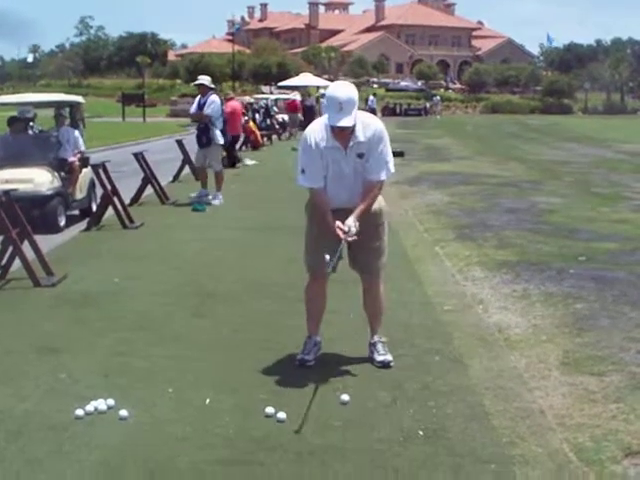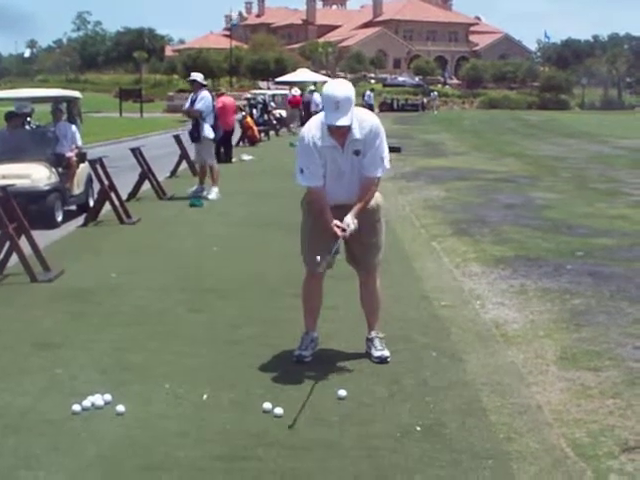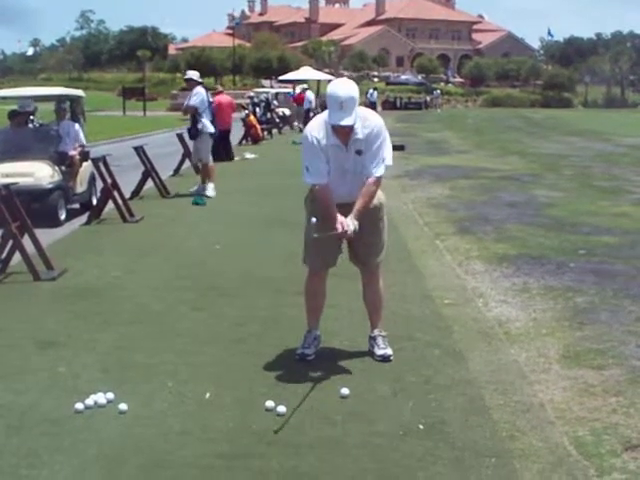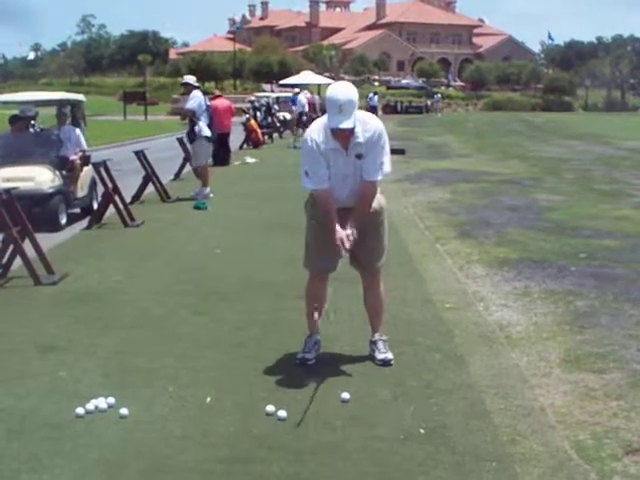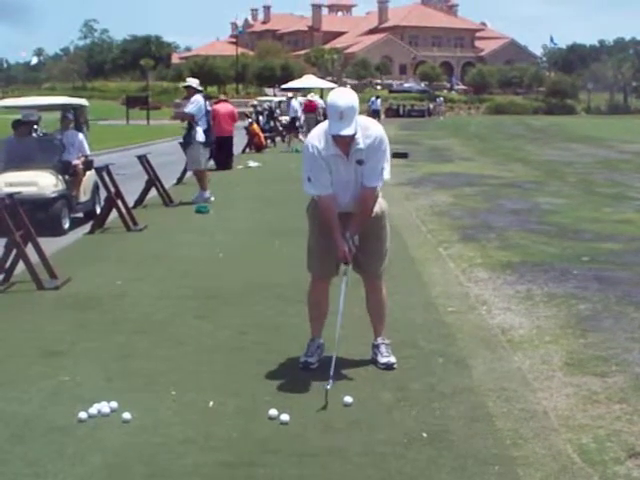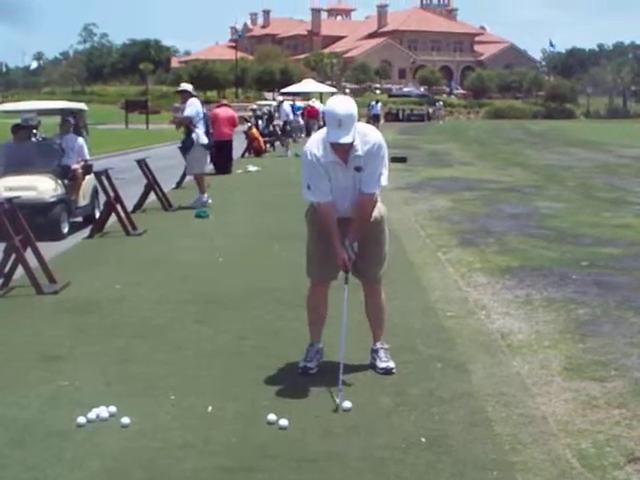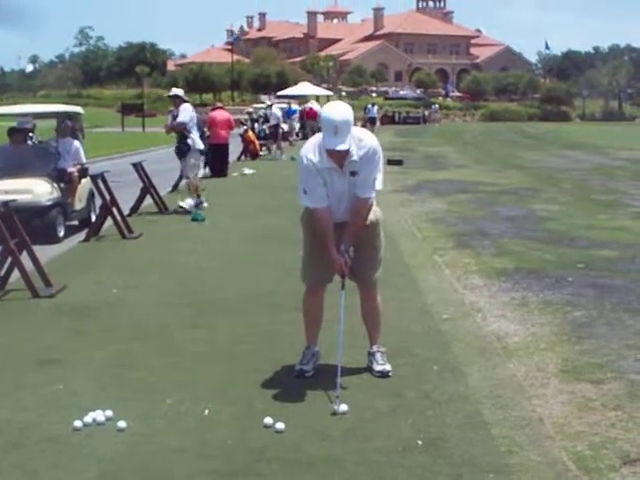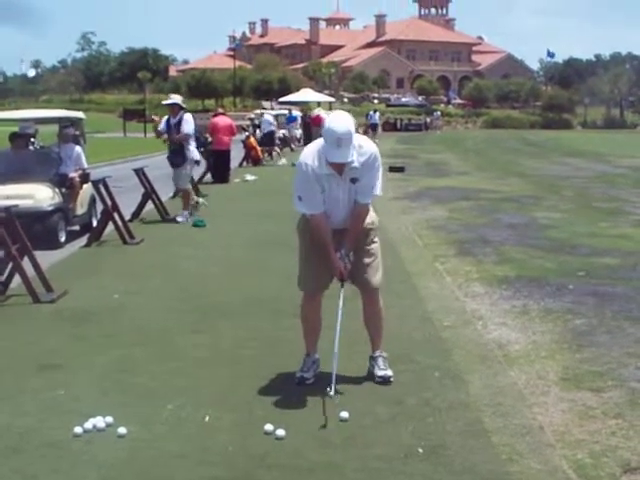
dt=0.3s
person 1, frame 1
left shoulder: (374, 129)
right shoulder: (312, 136)
left elbow: (376, 182)
right elbow: (315, 189)
left wrist: (355, 217)
right wrist: (331, 223)
left hip: (366, 209)
right hip: (325, 210)
left knee: (372, 277)
right knee: (317, 276)
left ankle: (376, 340)
right ankle: (312, 339)
person 1, frame 2
left shoulder: (370, 126)
right shoulder: (309, 134)
left elbow: (374, 176)
right elbow: (313, 187)
left wrist: (353, 215)
right wrist: (330, 222)
left hip: (362, 205)
right hip: (321, 207)
left knee: (368, 271)
right knee: (314, 272)
left ankle: (373, 335)
right ankle: (309, 335)
person 1, frame 3
left shoulder: (374, 125)
right shoulder: (313, 133)
left elbow: (374, 177)
right elbow: (320, 185)
left wrist: (354, 216)
right wrist: (335, 217)
left hip: (365, 203)
right hip: (325, 204)
left knee: (371, 270)
right knee: (317, 270)
left ankle: (376, 334)
right ankle: (312, 333)
person 1, frame 4
left shoulder: (374, 129)
right shoulder: (313, 137)
left elbow: (370, 184)
right elbow: (321, 190)
left wrist: (353, 225)
right wrist: (335, 228)
left hip: (365, 207)
right hip: (325, 208)
left knee: (372, 274)
right knee: (318, 274)
left ankle: (377, 338)
right ankle: (313, 337)
person 1, frame 5
left shoulder: (375, 135)
right shoulder: (315, 143)
left elbow: (370, 190)
right elbow: (324, 197)
left wrist: (354, 232)
right wrist: (338, 238)
left hip: (367, 211)
right hip: (327, 212)
left knee: (374, 278)
right knee: (320, 278)
left ankle: (380, 342)
right ankle: (315, 341)
person 1, frame 6
left shoulder: (373, 141)
right shoulder: (314, 150)
left elbow: (368, 196)
right elbow: (324, 204)
left wrist: (352, 239)
right wrist: (337, 246)
left hip: (366, 216)
right hip: (326, 217)
left knee: (373, 282)
right knee: (319, 282)
left ankle: (379, 346)
right ankle: (314, 346)
person 1, frame 7
left shoulder: (369, 145)
right shoulder: (309, 155)
left elbow: (363, 200)
right elbow: (320, 209)
left wrist: (348, 244)
right wrist: (332, 252)
left hip: (362, 219)
right hip: (321, 220)
left knee: (369, 285)
right knee: (314, 286)
left ankle: (375, 349)
right ankle: (311, 350)
person 1, frame 8
left shoulder: (369, 152)
right shoulder: (308, 161)
left elbow: (363, 205)
right elbow: (316, 214)
left wrist: (347, 248)
right wrist: (332, 256)
left hip: (359, 225)
right hip: (318, 228)
left knee: (371, 289)
right knee: (311, 292)
left ankle: (377, 355)
right ankle: (311, 357)
person 2, frame 1
left shoulder: (213, 99)
right shoulder: (199, 98)
left elbow: (206, 118)
right elbow: (192, 115)
left wrist: (197, 115)
right wrist: (201, 114)
left hip: (213, 138)
right hip: (203, 137)
left knee: (217, 167)
right knee: (200, 165)
left ankle: (218, 195)
right ankle: (204, 191)
person 2, frame 2
left shoulder: (204, 95)
right shoulder: (193, 96)
left elbow: (196, 113)
right elbow: (186, 111)
left wrist: (189, 111)
right wrist: (191, 111)
left hip: (206, 132)
right hip: (198, 133)
left knee: (210, 161)
right knee: (201, 162)
left ankle: (215, 189)
right ankle: (201, 186)
person 2, frame 3
left shoulder: (199, 91)
right shoulder: (194, 92)
left elbow: (191, 109)
right elbow: (185, 111)
left wrist: (186, 108)
right wrist: (188, 108)
left hip: (204, 129)
right hip: (198, 129)
left knee: (206, 158)
right knee: (201, 159)
left ankle: (211, 186)
right ankle: (203, 185)
person 2, frame 4
left shoulder: (196, 94)
right shoulder: (193, 96)
left elbow: (188, 112)
right elbow: (184, 116)
left wrist: (184, 113)
right wrist: (184, 114)
left hip: (202, 133)
right hip: (197, 133)
left knee: (201, 163)
right knee: (197, 163)
left ankle: (205, 189)
right ankle: (203, 188)
person 2, frame 5
left shoulder: (197, 99)
right shoulder: (193, 100)
left elbow: (187, 115)
right elbow: (184, 116)
left wrist: (178, 114)
right wrist: (181, 114)
left hip: (199, 137)
right hip: (196, 137)
left knee: (199, 166)
right knee: (196, 166)
left ankle: (205, 193)
right ankle: (204, 192)
person 2, frame 6
left shoulder: (193, 102)
right shoulder: (186, 106)
left elbow: (186, 119)
right elbow: (178, 124)
left wrist: (178, 120)
right wrist: (179, 120)
left hip: (198, 140)
right hip: (192, 141)
left knee: (198, 170)
right knee: (196, 170)
left ankle: (203, 196)
right ankle: (202, 196)
person 2, frame 7
left shoulder: (186, 107)
right shoulder: (174, 113)
left elbow: (180, 125)
right elbow: (169, 130)
left wrist: (171, 126)
right wrist: (172, 127)
left hip: (192, 145)
right hip: (184, 146)
left knee: (190, 173)
right knee: (191, 174)
left ankle: (191, 200)
right ankle: (198, 200)
person 2, frame 8
left shoulder: (187, 117)
right shoulder: (167, 119)
left elbow: (184, 136)
right elbow: (158, 134)
left wrist: (169, 139)
right wrist: (157, 125)
left hip: (186, 155)
right hip: (175, 155)
left knee: (183, 184)
right knee: (180, 185)
left ankle: (185, 212)
right ankle: (193, 201)
